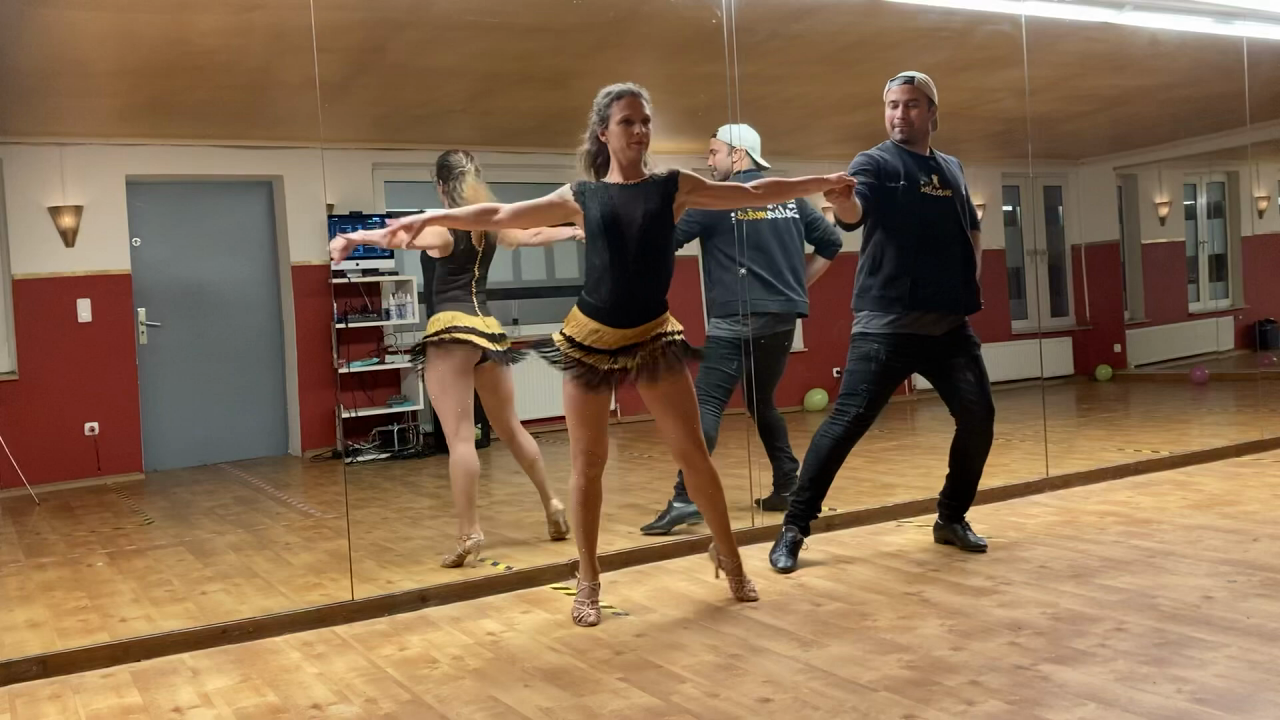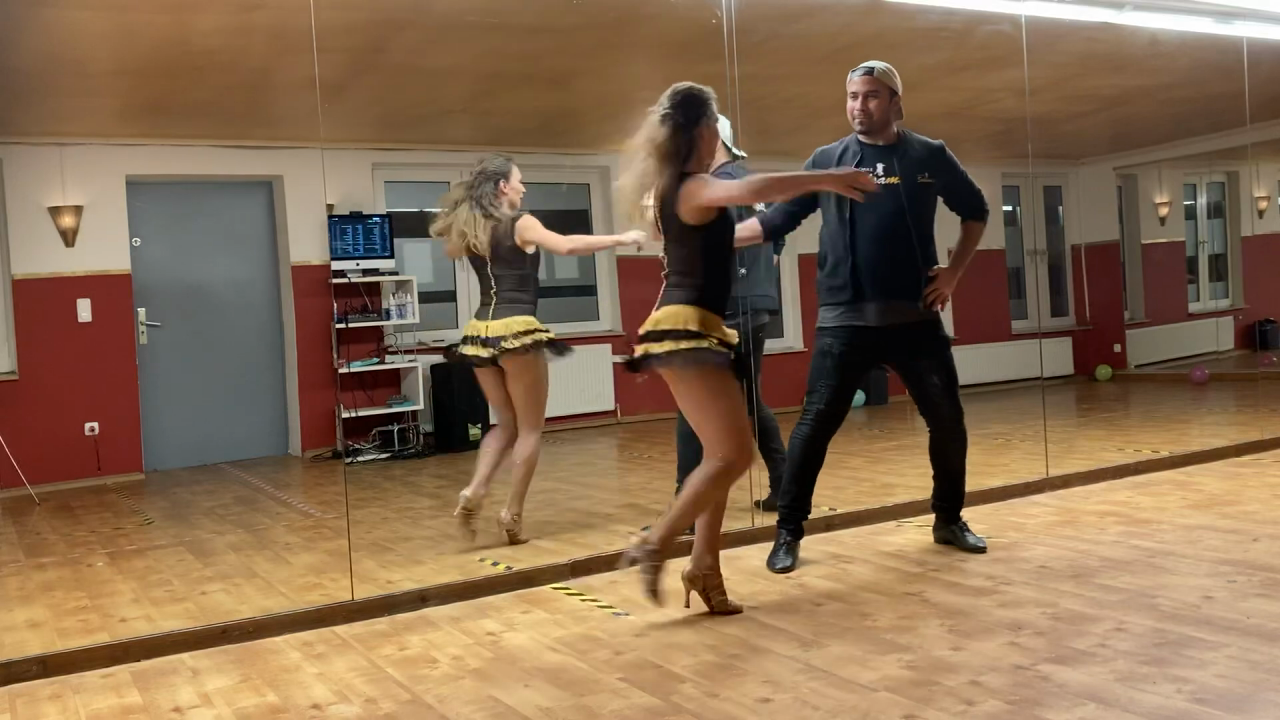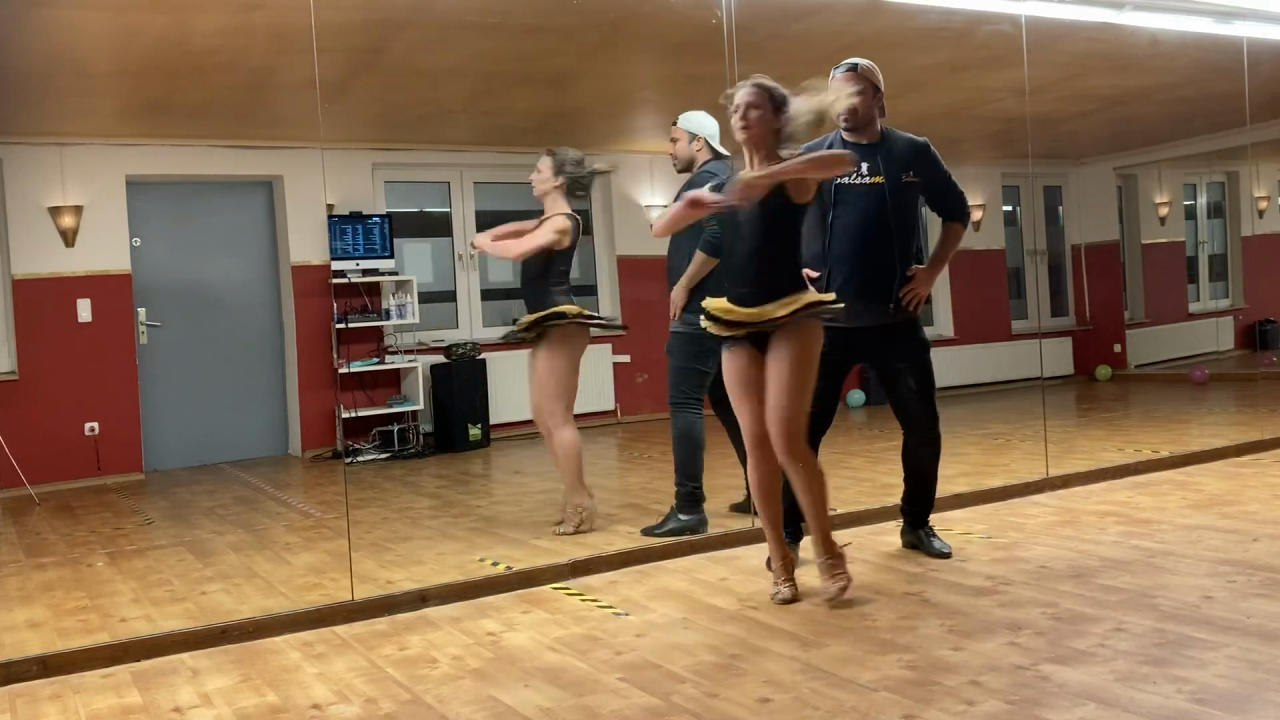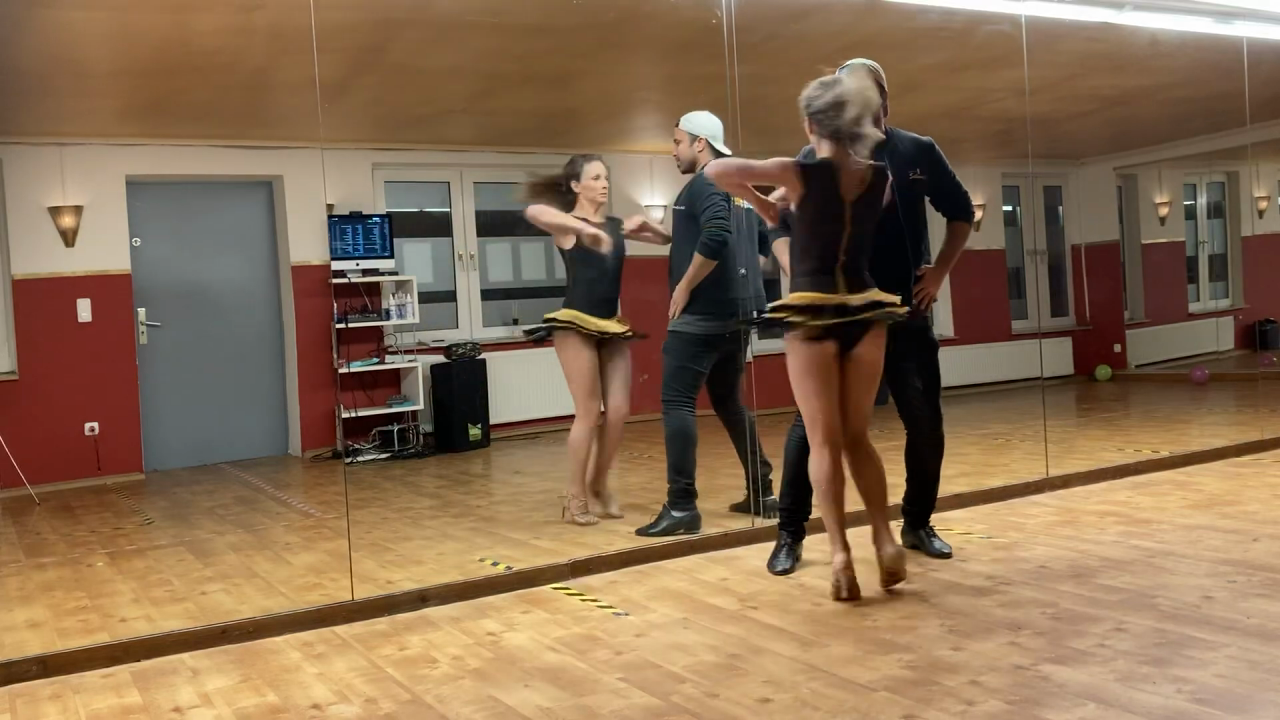
dt=0.3s
person 1, frame 1
left shoulder: (673, 186)
right shoulder: (581, 197)
left elbow: (747, 195)
right elbow: (500, 216)
left wrist: (822, 181)
right wrist: (428, 218)
left hip: (653, 340)
right hip: (590, 338)
left knee: (693, 455)
right knee: (588, 467)
left ankle: (727, 556)
right ankle: (587, 580)
person 1, frame 2
left shoulder: (674, 188)
right shoulder: (696, 187)
right elbow: (747, 190)
right wrist: (828, 178)
left hip: (688, 333)
right hip: (687, 333)
left knee: (731, 452)
right knee: (732, 456)
left ankle: (704, 569)
right ankle: (656, 543)
person 1, frame 3
left shoulder: (798, 173)
right shoulder: (722, 186)
left elbow: (840, 160)
right elbow: (663, 225)
left wrist: (768, 168)
right wrist: (687, 203)
left hip: (794, 316)
right hip: (740, 323)
left knee: (787, 440)
right knee: (757, 444)
left ankle: (829, 554)
right ankle: (780, 558)
person 1, frame 4
left shoulder: (798, 172)
right shoulder: (876, 175)
left elbow: (717, 171)
left wrist: (762, 203)
left hip: (810, 316)
right hip: (863, 314)
left knee: (825, 443)
right knee: (857, 436)
left ankle: (840, 557)
right ankle: (885, 541)
person 2, frame 1
left shoulder: (950, 168)
right shoulder: (874, 163)
left elbow: (969, 230)
right elbow: (852, 215)
left wrist: (974, 280)
right wrist: (843, 202)
left hip: (950, 324)
right hip: (886, 323)
left knee: (978, 419)
right knee: (846, 423)
left ankle: (951, 518)
right ankle: (794, 528)
person 2, frame 2
left shoulder: (930, 155)
right shoulder: (827, 160)
left elbow: (975, 210)
right elbow: (777, 219)
left wrist: (955, 271)
left hip: (915, 315)
right hip: (845, 317)
left knee: (947, 419)
right knee: (816, 421)
left ankle: (948, 519)
right ankle: (789, 532)
person 2, frame 3
left shoulder: (914, 153)
right shoulder: (810, 157)
left elbow: (956, 212)
left wrist: (933, 271)
left hip: (896, 315)
right hip: (828, 317)
left knee: (922, 423)
right knee: (807, 424)
left ankle: (916, 524)
right ankle: (790, 531)
person 2, frame 4
left shoulder: (918, 152)
right shoulder: (813, 159)
left elbow: (961, 212)
right elbow: (782, 228)
left wrist: (940, 271)
left hip: (904, 314)
left knee: (925, 423)
right knee: (812, 422)
left ankle: (917, 524)
right ankle: (790, 533)
person 3, frame 1
right shoulder: (790, 196)
left elbow: (669, 235)
right elbow: (830, 242)
right wrist: (797, 287)
left hip: (736, 320)
right hip: (782, 320)
left knee: (704, 403)
right knee: (762, 403)
left ankle: (684, 500)
right ankle: (788, 488)
person 3, frame 2
left shoulder: (724, 181)
right shoulder: (747, 182)
right elbow: (776, 240)
left hip: (722, 312)
right hip: (754, 310)
right knee: (750, 402)
right ankle: (784, 488)
person 3, frame 3
left shoulder: (708, 179)
right shoulder: (724, 178)
left elbow: (717, 236)
left wrist: (682, 285)
left hip: (702, 313)
left knee: (685, 405)
right knee: (727, 402)
left ankle: (689, 509)
person 3, frame 4
left shoulder: (705, 182)
left elbow: (715, 238)
right elbow: (765, 240)
left wrist: (684, 287)
left hip: (700, 314)
right hip: (734, 313)
left knee: (677, 402)
right knee: (729, 404)
left ankle: (681, 506)
right ankle: (762, 492)
person 4, frame 1
left shoulder: (443, 229)
right shoulder: (488, 226)
right elbow: (532, 234)
left wrist: (351, 237)
right wrist: (572, 230)
left hip: (451, 333)
right hip: (489, 330)
left knee: (459, 438)
right knee: (510, 428)
left ankle: (470, 533)
right ankle: (551, 504)
person 4, frame 2
left shoulder: (471, 229)
right shoulder: (522, 224)
left elbow: (445, 232)
right elbow: (563, 245)
right wrist: (621, 238)
left hip: (480, 335)
right hip: (515, 334)
left knee: (507, 425)
right knee: (529, 429)
left ankle: (473, 492)
right ankle: (512, 515)
person 4, frame 3
left shoulder: (562, 220)
right shoulder: (546, 218)
left elbow: (518, 251)
right elbow: (511, 233)
left wrist: (484, 241)
right wrist: (490, 236)
left hip: (555, 323)
right hip: (559, 323)
left knee: (553, 417)
right knee: (548, 417)
left ankle: (582, 503)
right ankle: (579, 503)
person 4, frame 4
left shoulder: (618, 225)
right shoulder: (564, 225)
left elbow: (664, 237)
right elbow: (534, 211)
left wrist: (646, 226)
right wrist: (579, 226)
left hip: (611, 329)
right hip: (574, 327)
left knee: (618, 412)
right knee: (588, 413)
left ankle: (594, 488)
right ankle: (576, 497)
